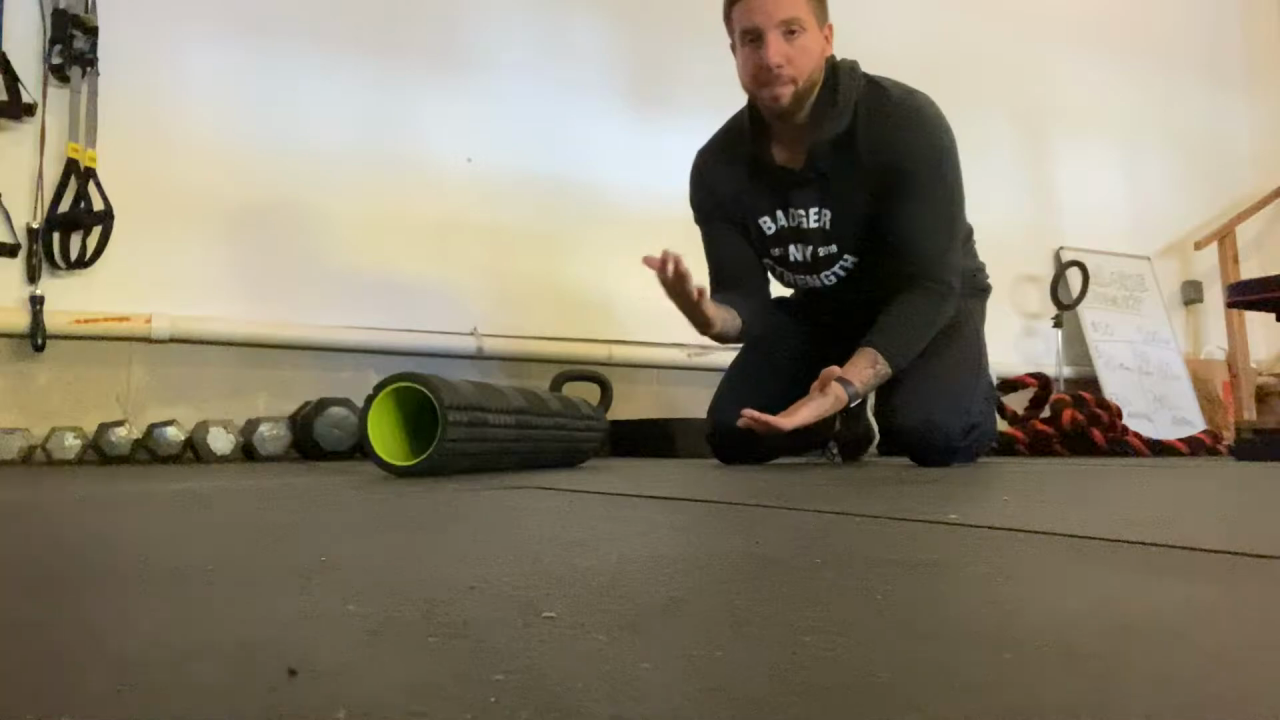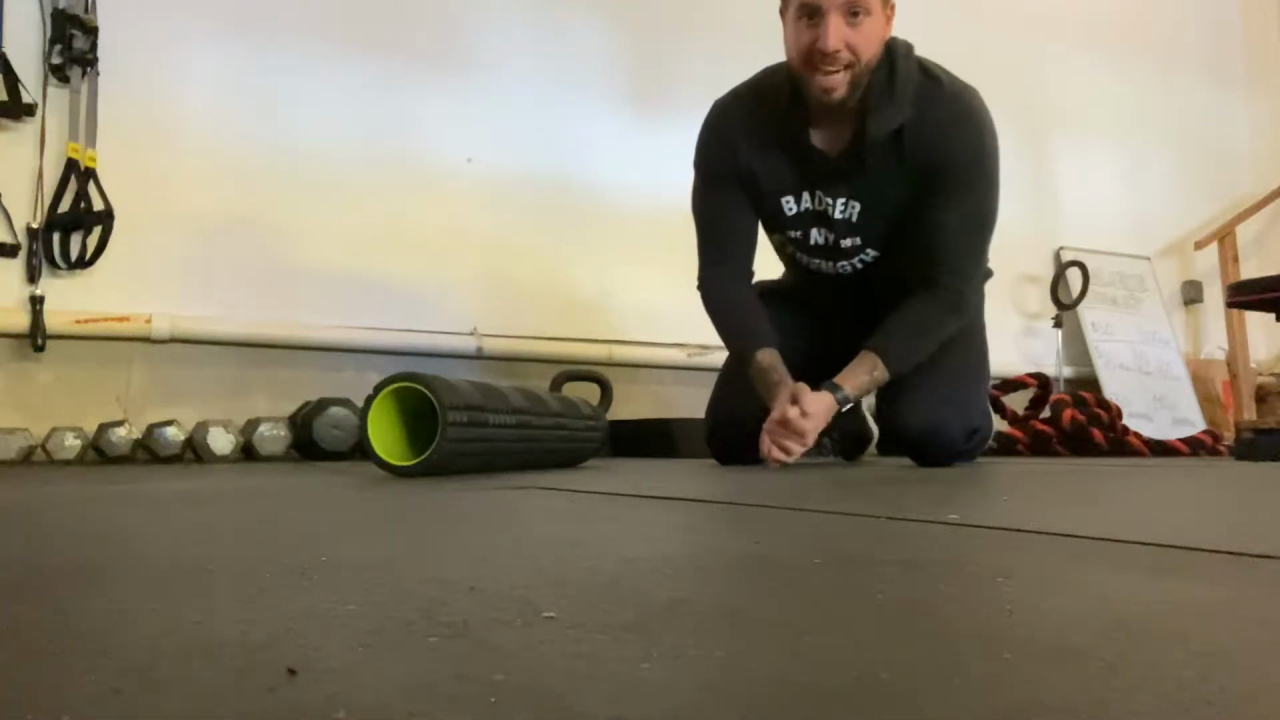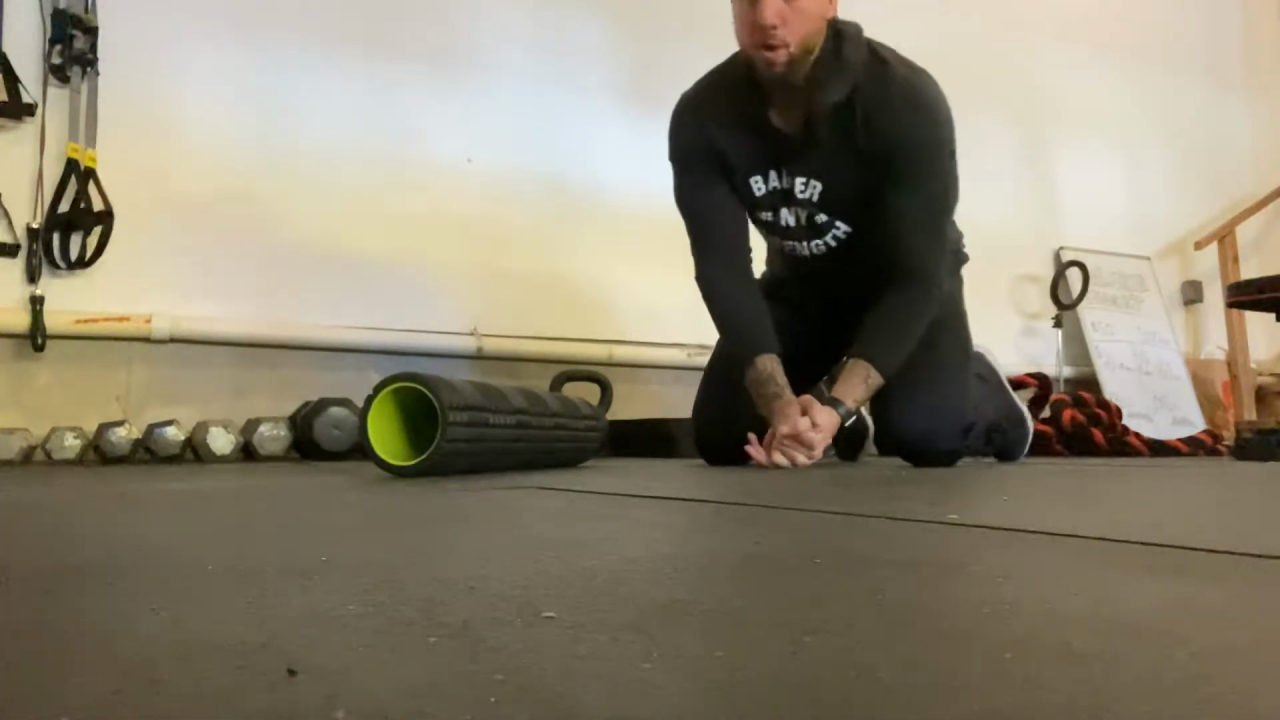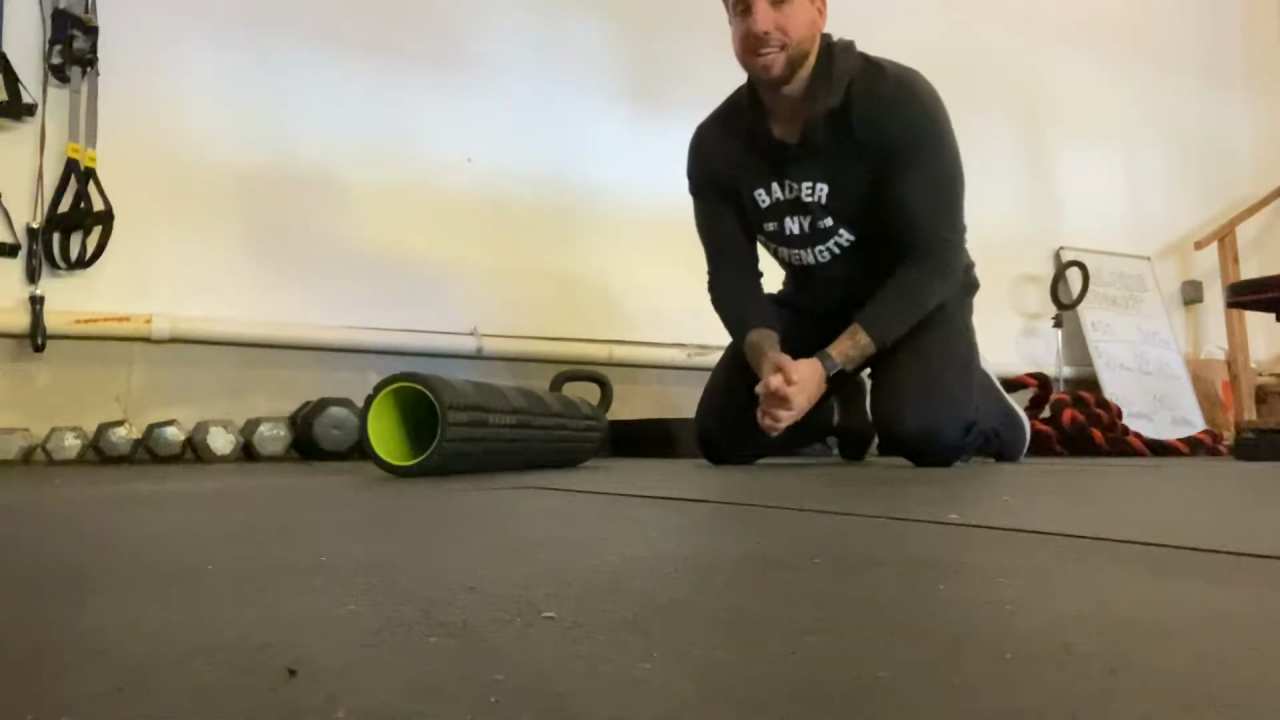
dt=0.7s
person 1, frame 1
left shoulder: (905, 122)
right shoulder: (717, 167)
left elbow: (930, 285)
right elbow: (748, 296)
left wrist: (844, 385)
right wrist: (711, 318)
left hip: (931, 300)
right hip: (824, 305)
left knee: (930, 432)
right knee: (732, 432)
left ankle: (971, 396)
right ankle: (846, 416)
person 1, frame 2
left shoulder: (952, 116)
right shoulder: (735, 123)
left elbow: (948, 288)
right elbow: (723, 275)
left wrist: (834, 395)
right wrist: (781, 391)
left hip: (926, 298)
right hip: (810, 293)
left knee: (933, 432)
right knee: (733, 436)
right ankle: (846, 419)
person 1, frame 3
left shoulder: (903, 99)
right shoulder: (700, 117)
left elbow: (916, 279)
right elbow: (721, 268)
left wrist: (835, 407)
right wrist: (779, 402)
left hip: (907, 288)
right hip: (797, 284)
left knee: (924, 434)
right knee: (719, 436)
left ankle: (980, 396)
right ankle: (832, 400)
person 1, frame 4
left shoulder: (899, 100)
right shoulder: (716, 143)
left elbow: (935, 261)
right elbow: (733, 275)
left wrist: (826, 366)
right wrist: (770, 362)
left hip: (920, 297)
right hip: (812, 303)
left knee: (924, 431)
right knee: (722, 435)
left ankle: (982, 408)
right ankle: (840, 408)
